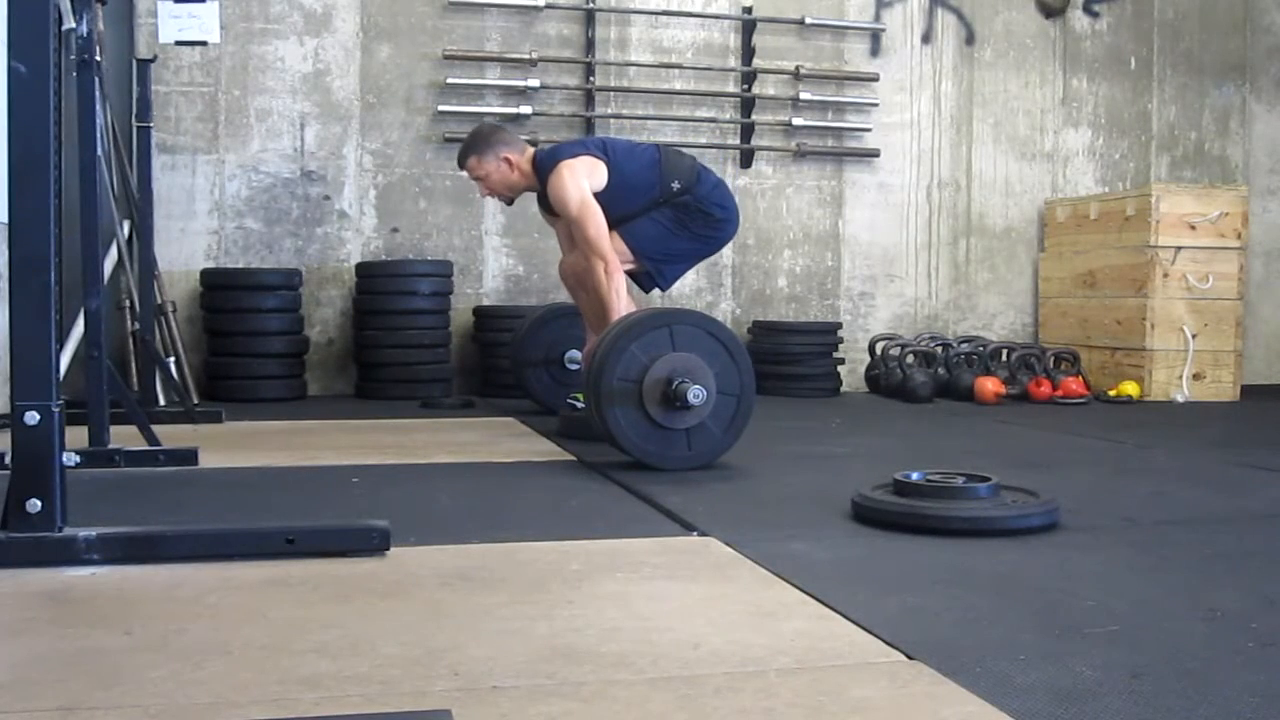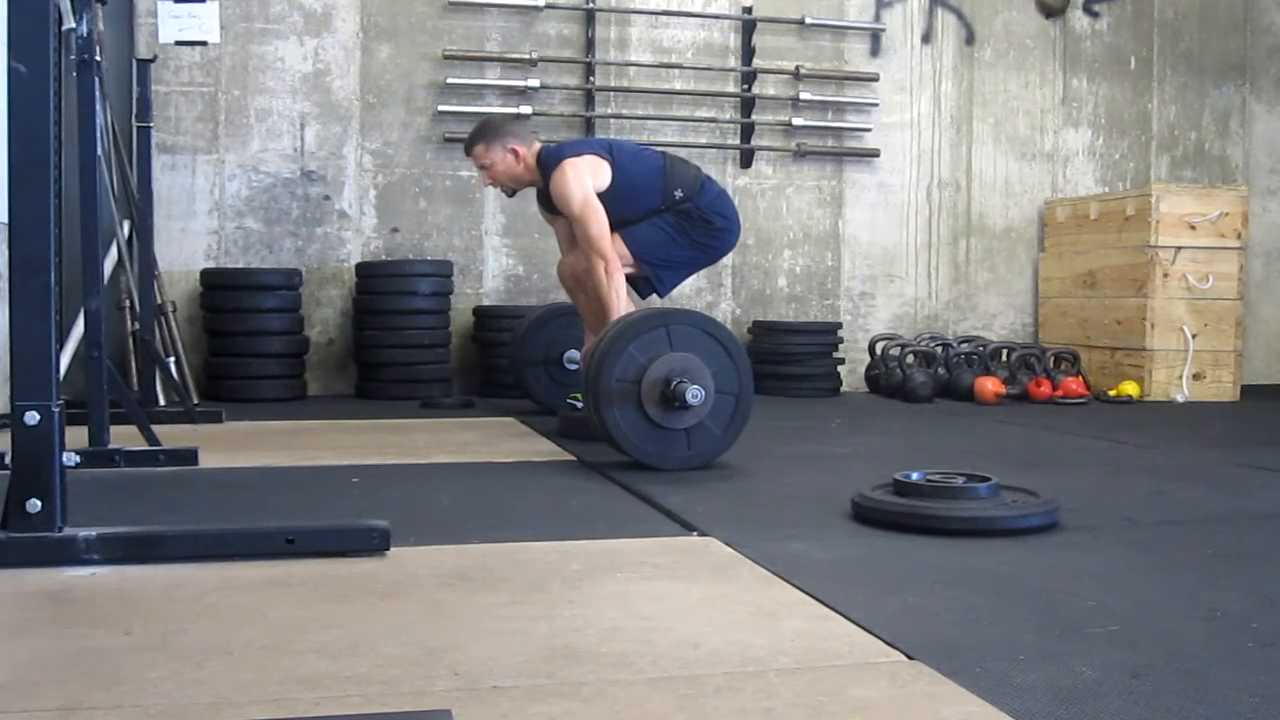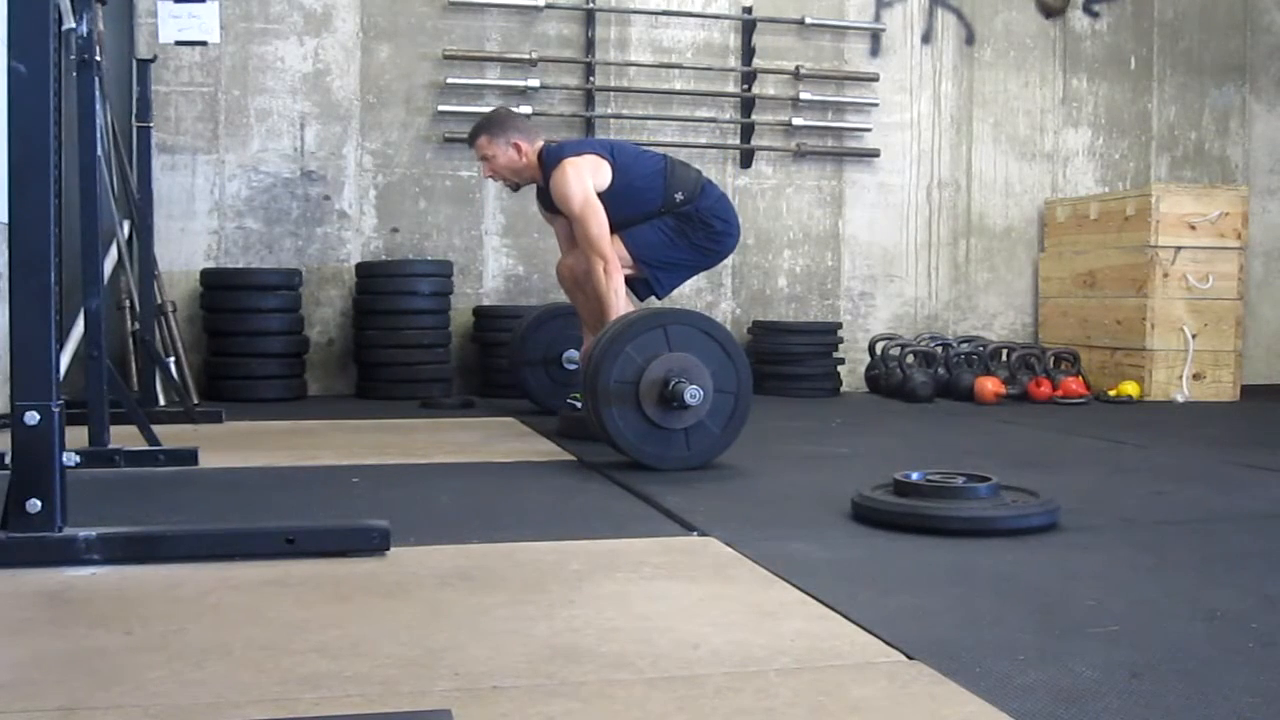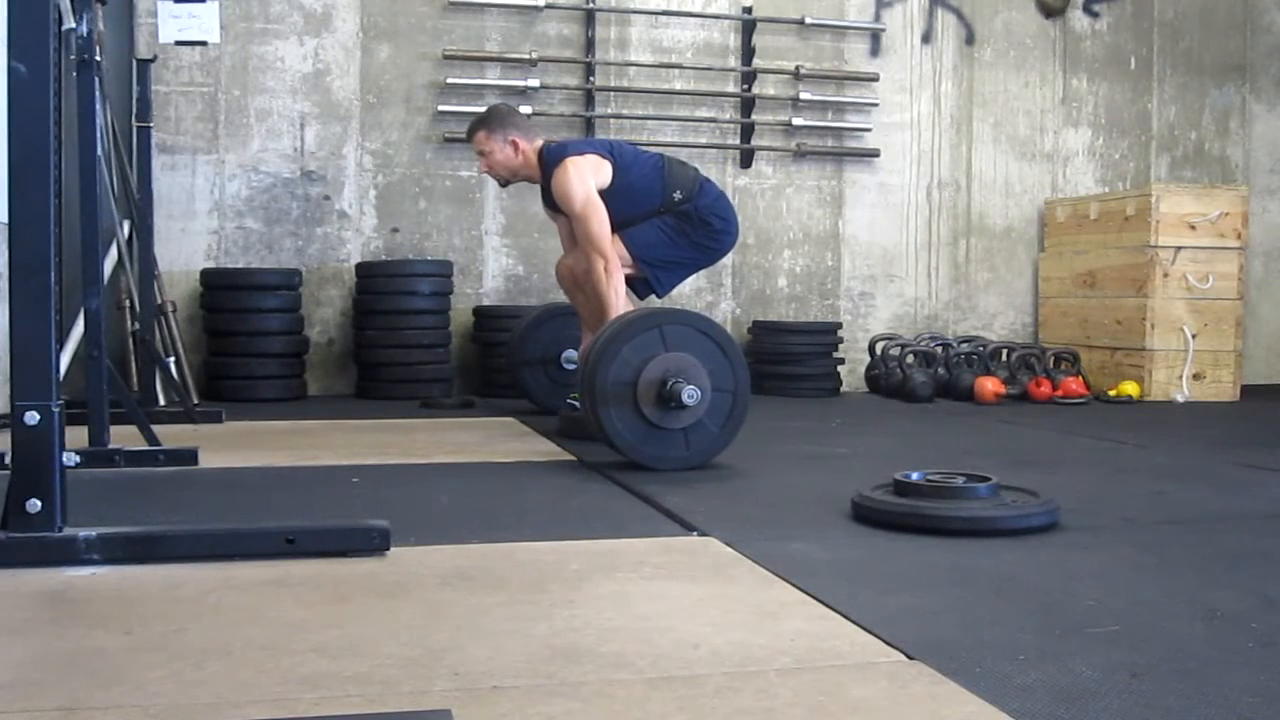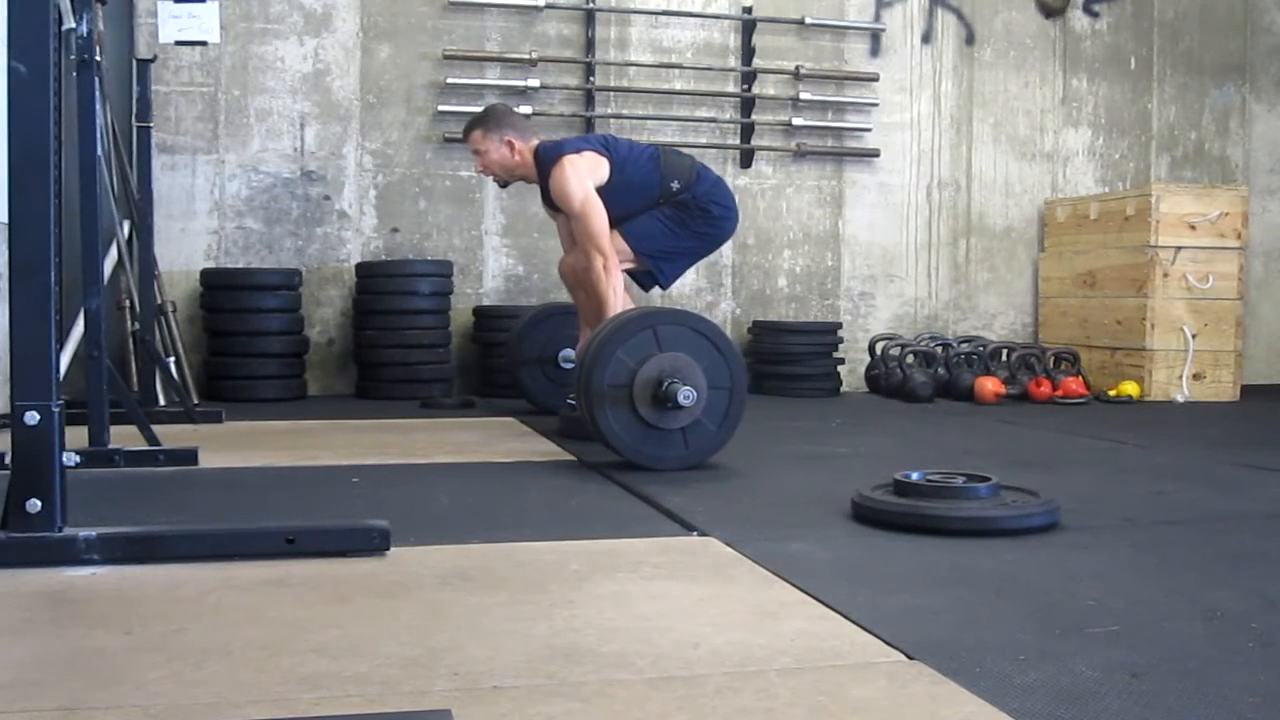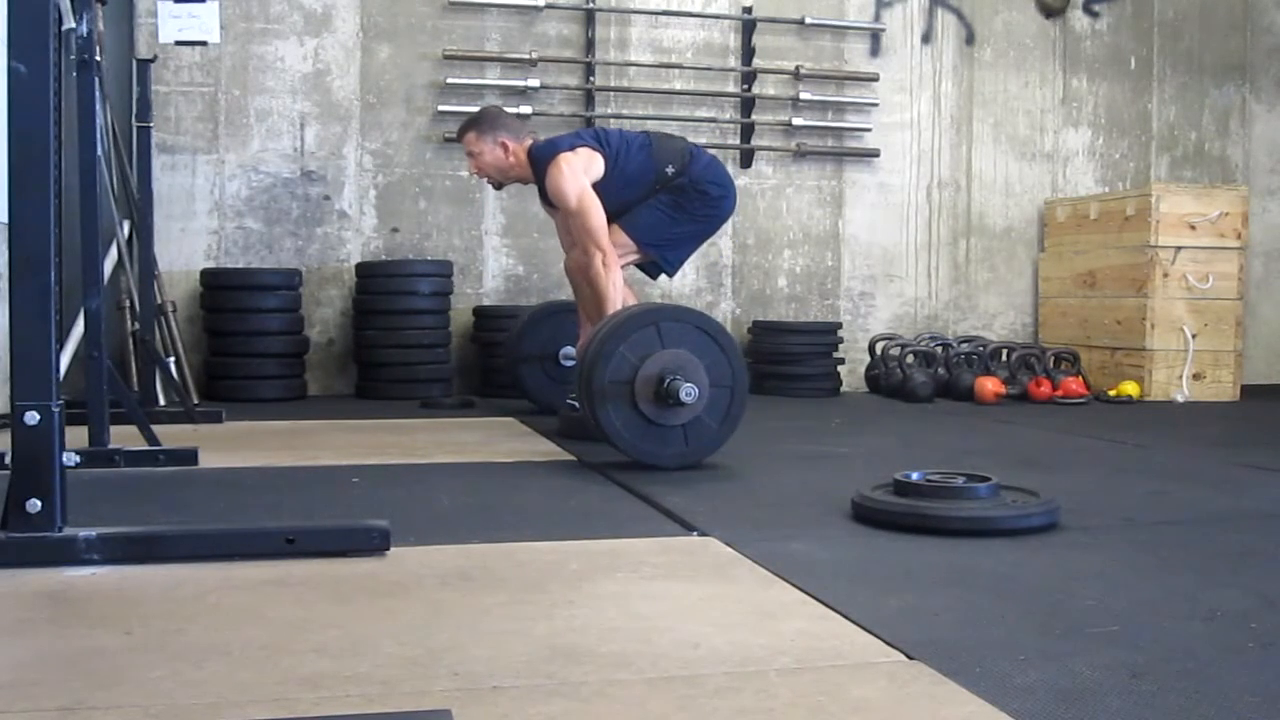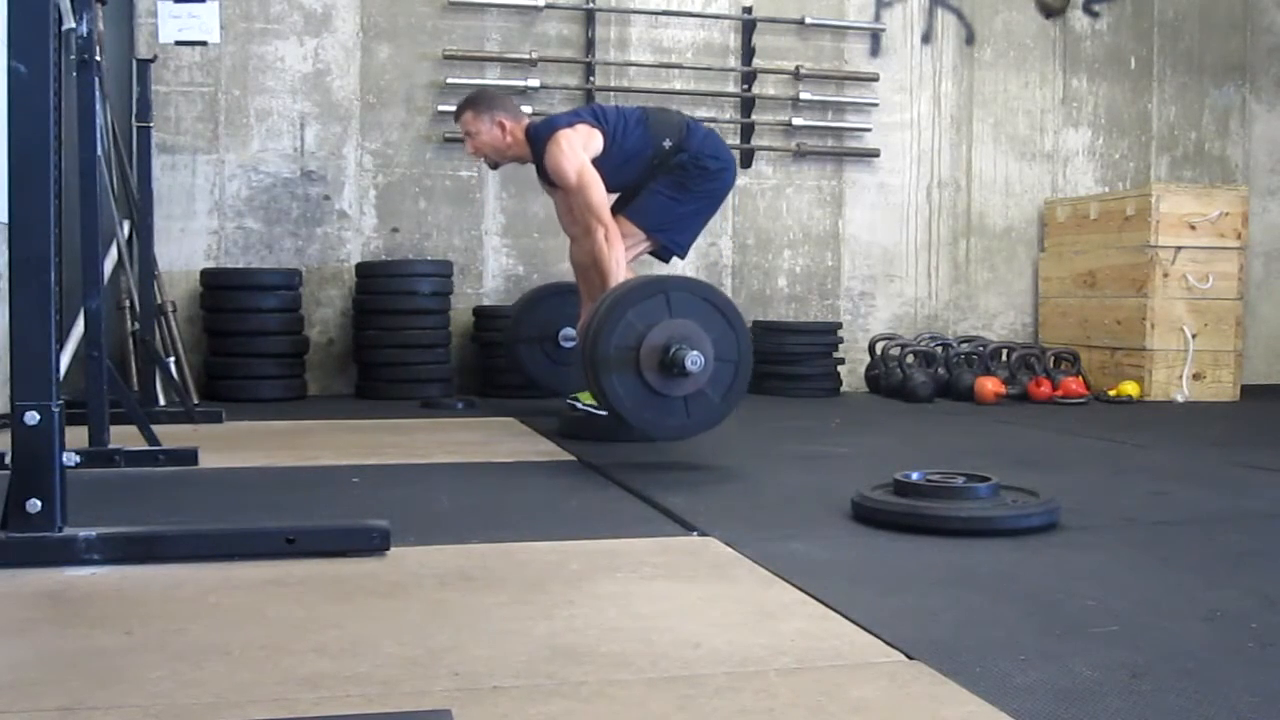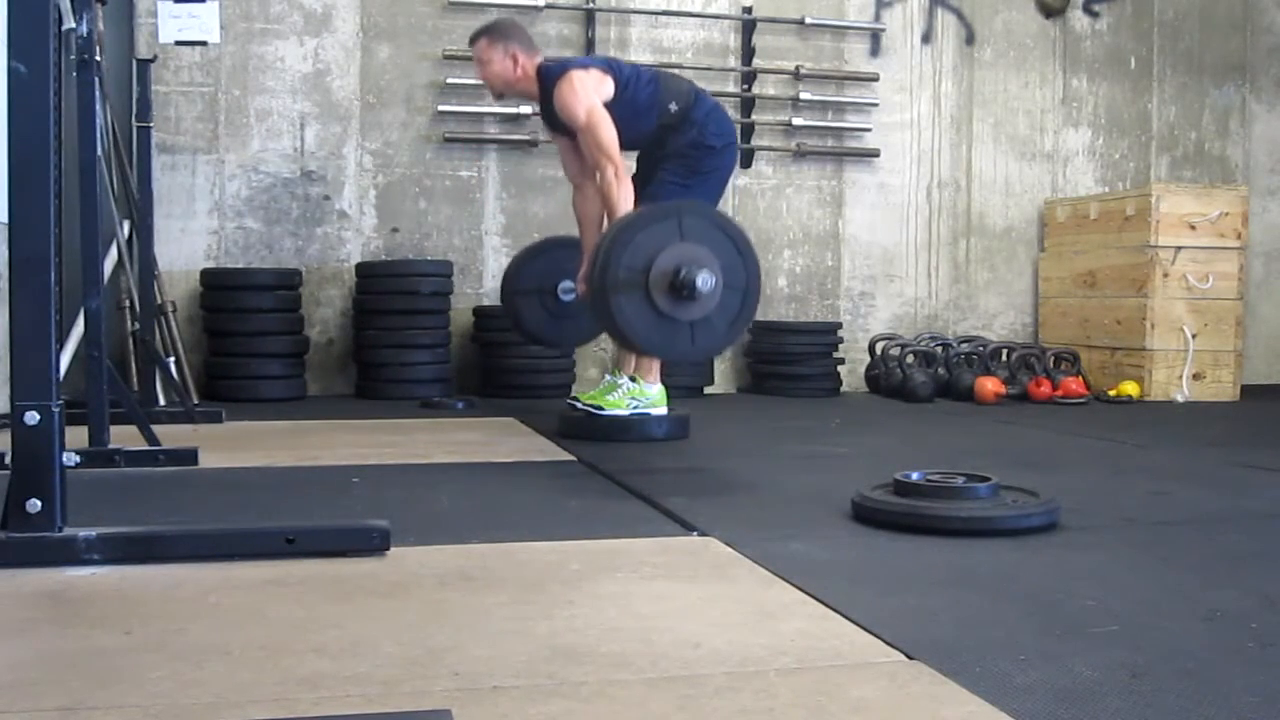
dt=0.4s
person 1, frame 1
left shoulder: (563, 179)
right shoulder: (549, 187)
left elbow: (605, 264)
right elbow: (577, 264)
right wrist: (596, 339)
left hip: (704, 209)
right hip: (687, 205)
left knee: (601, 265)
right knee: (579, 270)
person 1, frame 2
left shoulder: (567, 174)
right shoulder: (549, 189)
left elbow: (606, 263)
right elbow: (579, 264)
right wrist: (593, 341)
left hip: (706, 217)
right hip: (689, 215)
left knee: (592, 267)
right knee: (574, 271)
person 1, frame 3
left shoulder: (567, 173)
right shoulder: (549, 189)
left elbow: (604, 263)
right elbow: (578, 263)
right wrist: (592, 340)
left hip: (706, 220)
right hip: (692, 218)
left knee: (593, 267)
right knee: (573, 271)
person 1, frame 4
left shoulder: (568, 172)
right shoulder: (553, 182)
left elbow: (605, 262)
right elbow: (581, 263)
right wrist: (590, 339)
left hip: (706, 218)
right hip: (691, 217)
left knee: (585, 269)
right knee: (573, 271)
person 1, frame 5
left shoulder: (566, 171)
right shoulder: (552, 180)
left elbow: (603, 261)
right elbow: (581, 261)
right wrist: (587, 340)
left hip: (704, 205)
right hip: (684, 203)
left knee: (591, 264)
right knee: (575, 269)
person 1, frame 6
left shoulder: (561, 170)
right shoulder: (549, 179)
left elbow: (602, 258)
right elbow: (579, 258)
right wrist: (586, 337)
left hip: (701, 187)
right hip: (683, 187)
left knee: (595, 260)
right knee: (582, 264)
person 1, frame 7
left shoulder: (559, 147)
right shoulder: (546, 158)
left elbow: (604, 233)
right elbow: (582, 239)
right wrist: (587, 316)
left hip: (701, 163)
right hip: (674, 166)
left knee: (614, 258)
right knee: (596, 261)
person 1, frame 8
left shoulder: (570, 86)
right shoulder: (552, 103)
left elbow: (613, 170)
right elbow: (586, 186)
right wrist: (589, 259)
left hip: (701, 139)
right hip: (670, 145)
left ankle: (647, 390)
right ankle: (623, 380)
